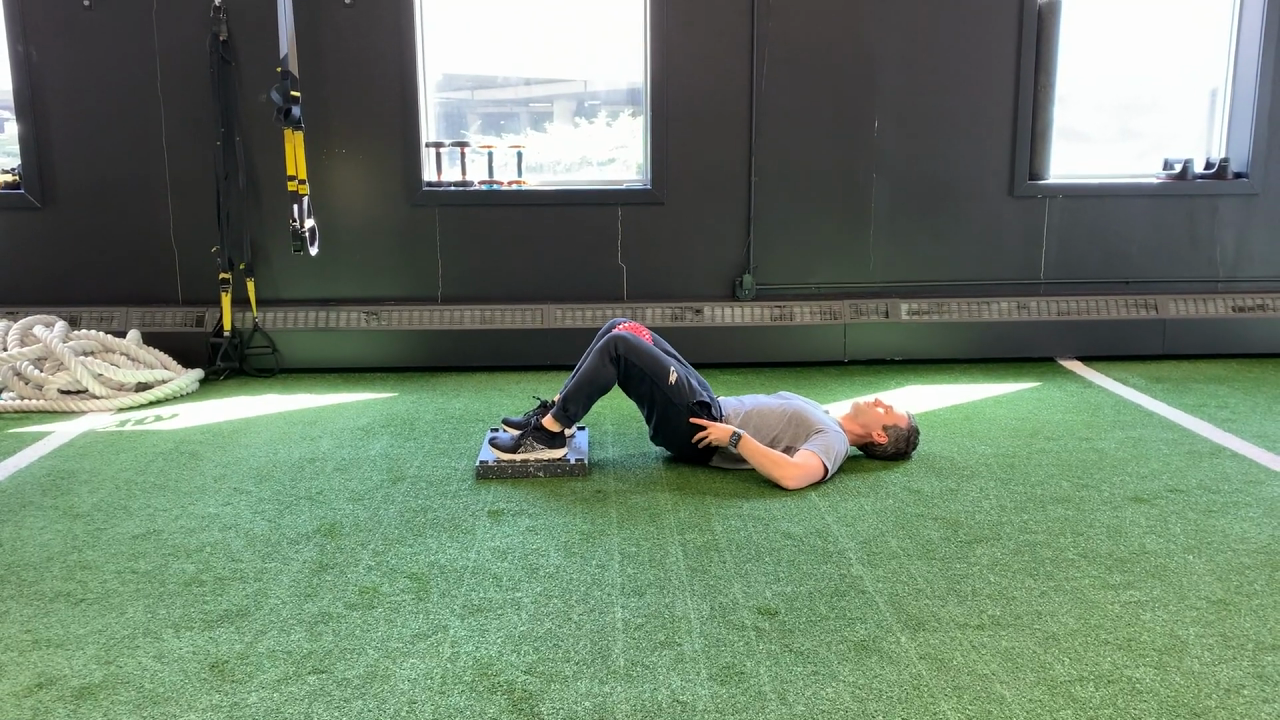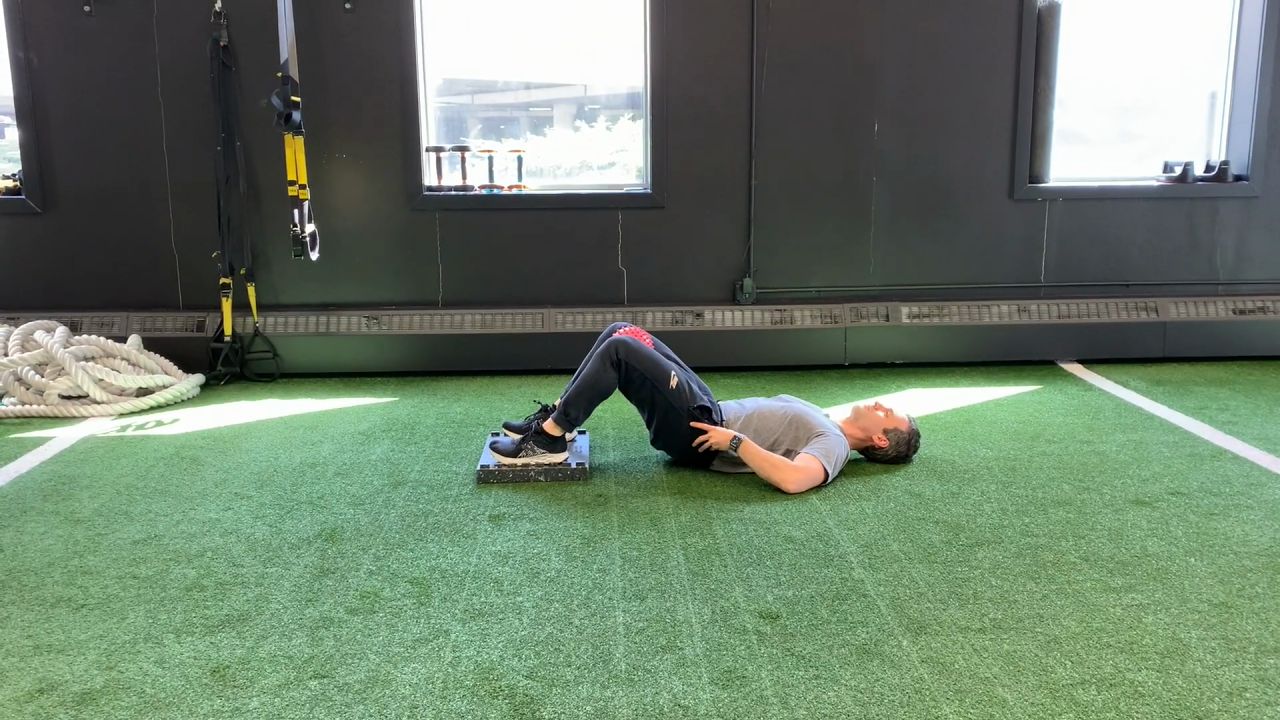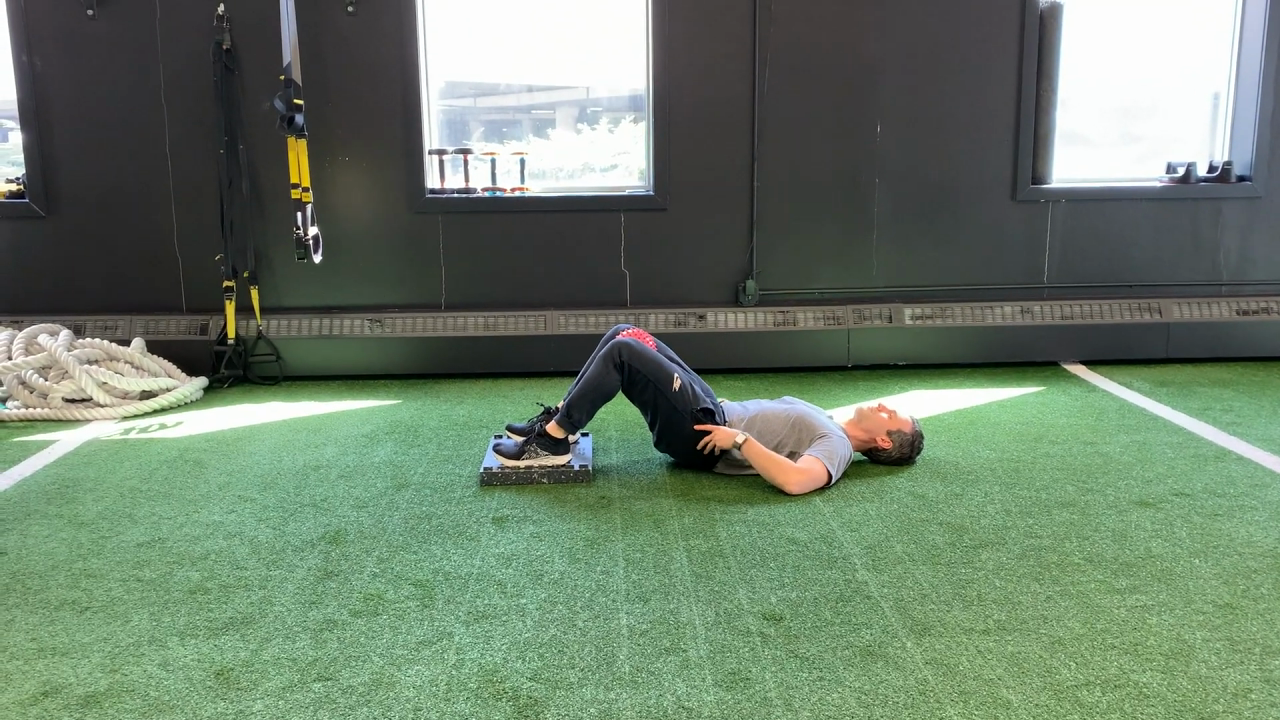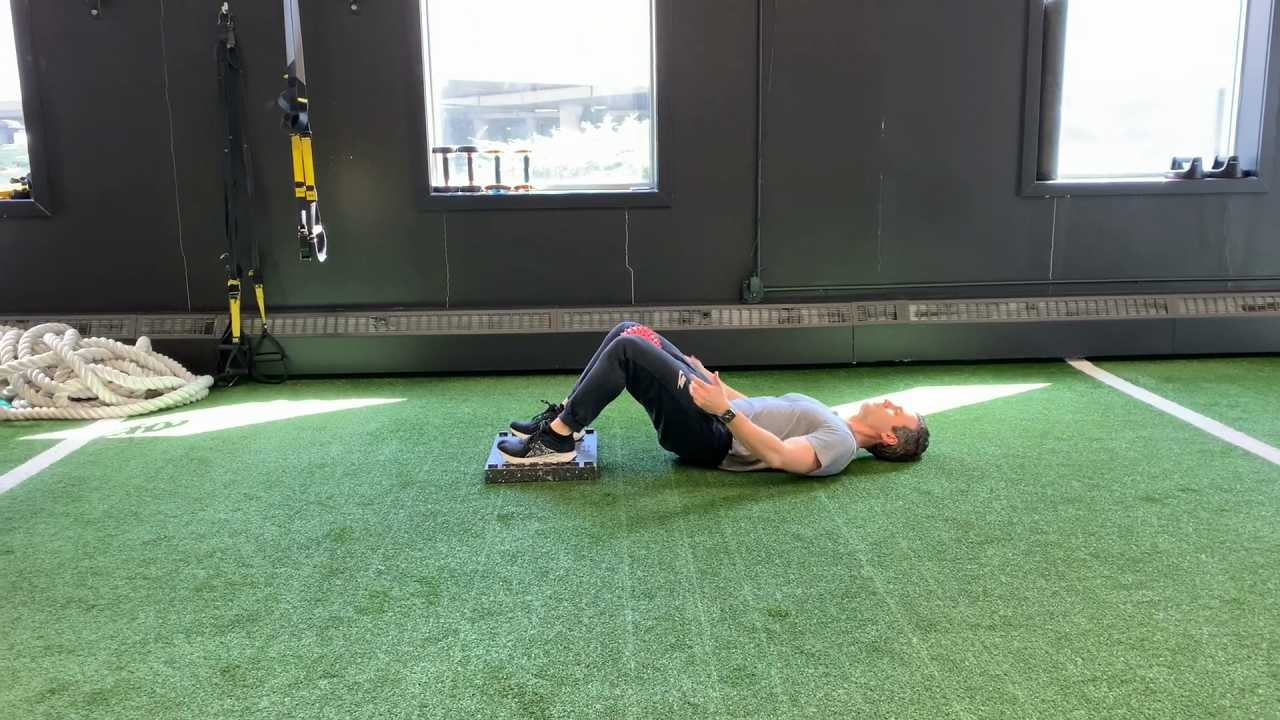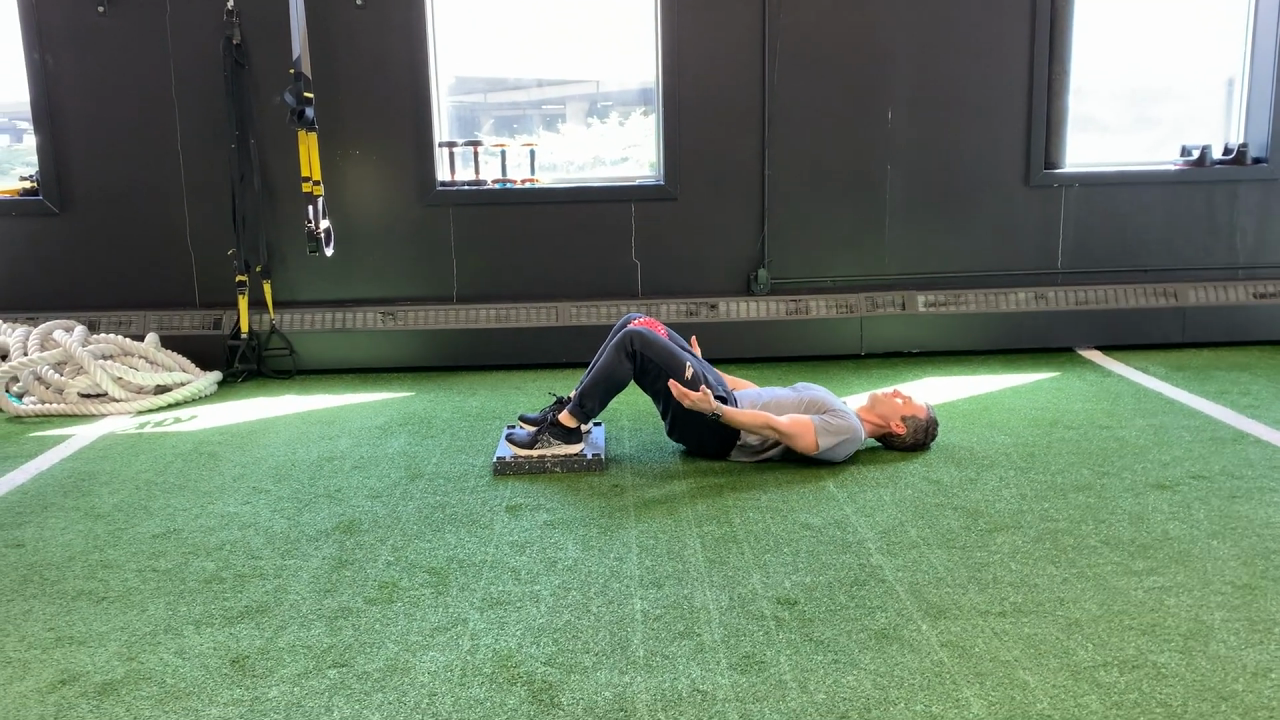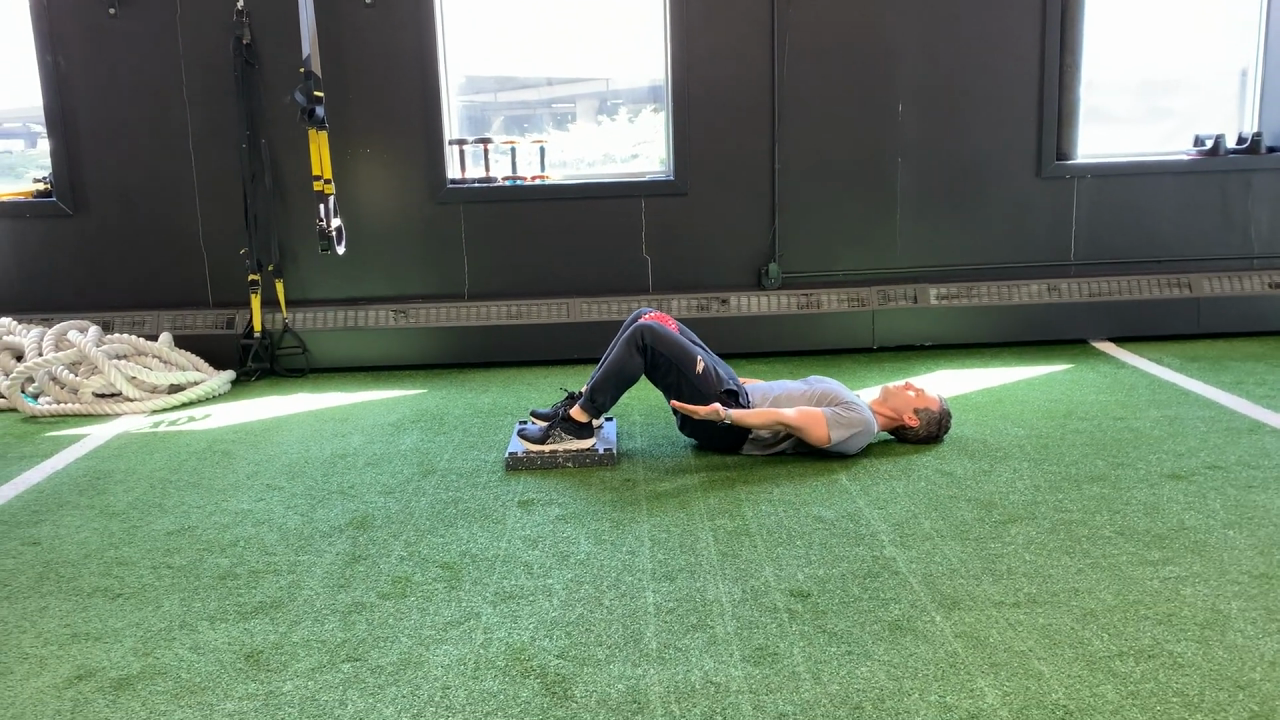
dt=0.3s
person 1, frame 1
left shoulder: (833, 442)
right shoulder: (822, 420)
left elbow: (791, 476)
left wrist: (735, 437)
left hip: (698, 427)
right hip: (709, 408)
left knee: (618, 345)
right knee: (622, 329)
left ankle: (548, 434)
right ankle: (554, 411)
person 1, frame 2
left shoulder: (833, 445)
right shoulder: (823, 423)
left elbow: (791, 479)
left wrist: (734, 440)
left hip: (697, 432)
right hip: (709, 412)
left knee: (619, 349)
right knee: (622, 333)
left ankle: (549, 438)
right ankle: (555, 415)
person 1, frame 3
left shoulder: (837, 448)
right shoulder: (826, 426)
left elbow: (792, 481)
left wrist: (737, 439)
right wrist: (725, 411)
left hip: (700, 436)
right hip: (713, 417)
left knee: (622, 351)
right knee: (625, 335)
left ankle: (551, 441)
right ankle: (556, 418)
person 1, frame 4
left shoulder: (840, 443)
right shoulder: (831, 421)
left elbow: (777, 454)
left wrist: (727, 411)
right wrist: (710, 379)
left hip: (709, 435)
right hip: (716, 416)
left knee: (626, 349)
right knee: (630, 332)
left ankle: (557, 438)
right ankle: (562, 416)
person 1, frame 5
left shoulder: (847, 432)
right shoulder: (839, 413)
left elbow: (775, 426)
left wrist: (713, 409)
right wrist: (704, 367)
left hip: (718, 431)
right hip: (725, 403)
left knee: (635, 340)
right knee: (638, 324)
left ankle: (565, 429)
right ankle: (571, 407)
person 1, frame 6
left shoulder: (859, 425)
right shoulder: (852, 406)
left elbow: (785, 420)
left wrist: (721, 415)
right wrist: (725, 389)
left hip: (731, 424)
right hip: (736, 393)
left knee: (645, 335)
right knee: (648, 319)
left ankle: (577, 424)
right ankle: (582, 403)
